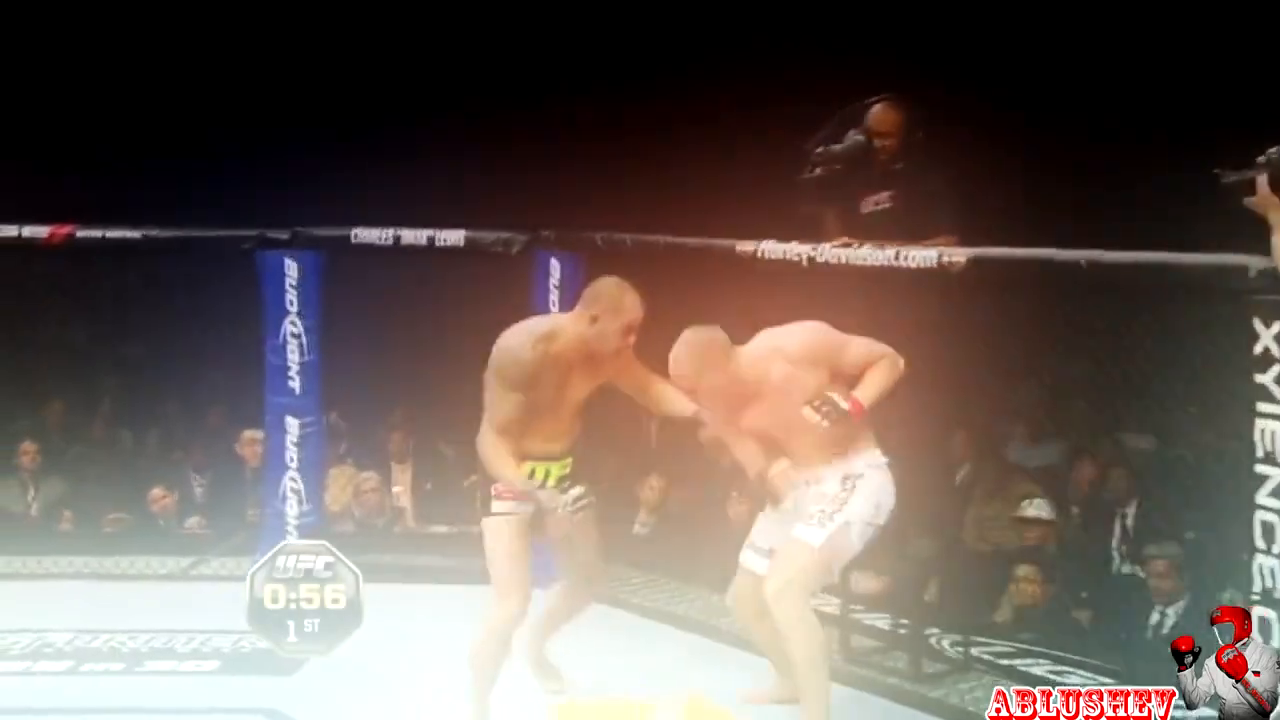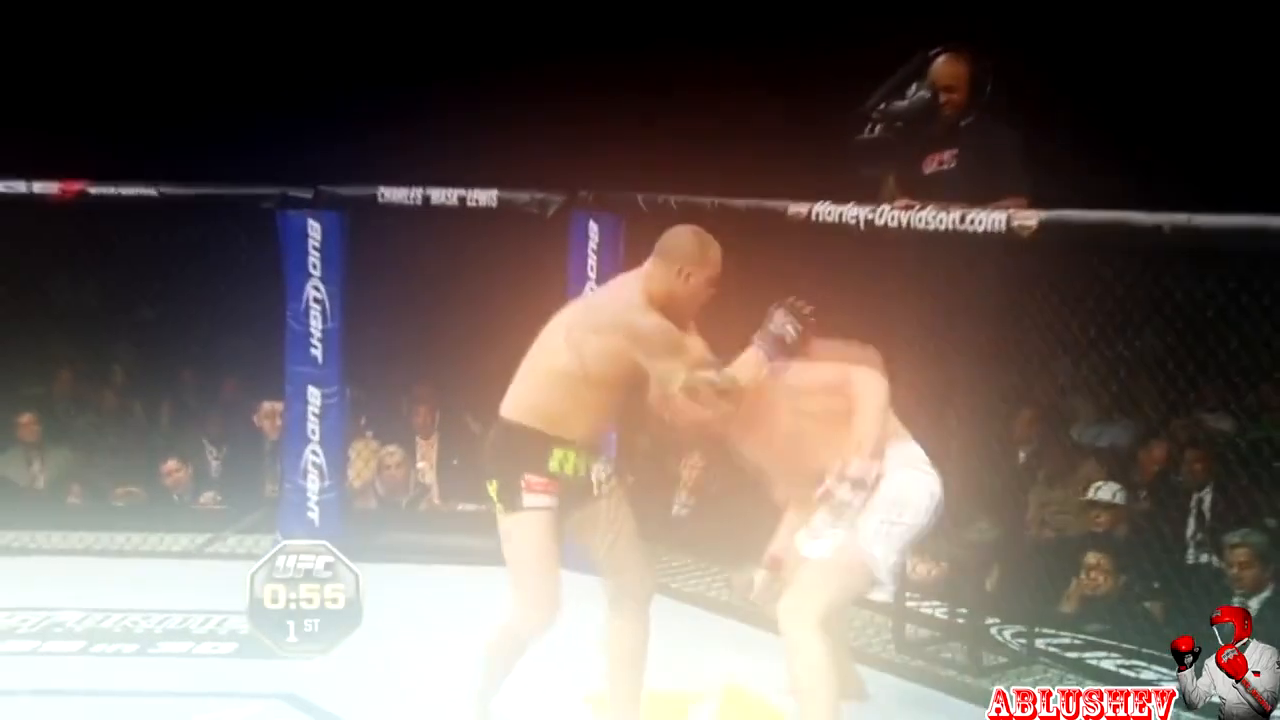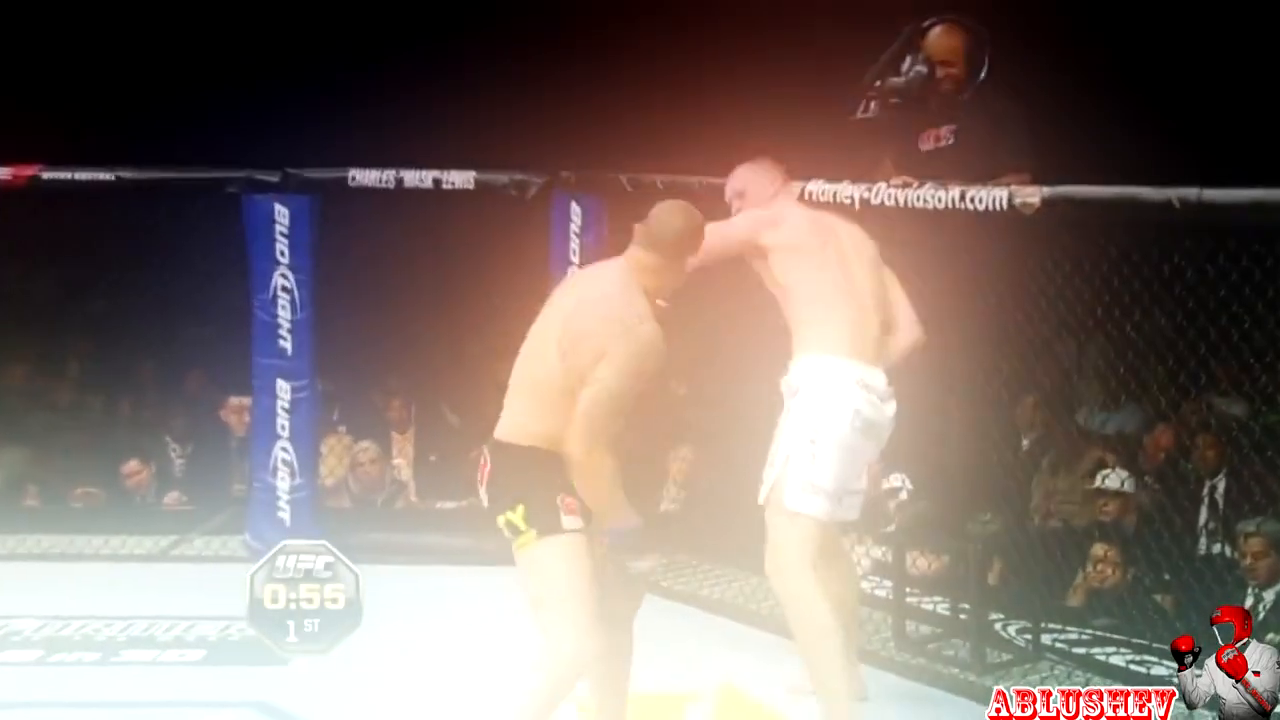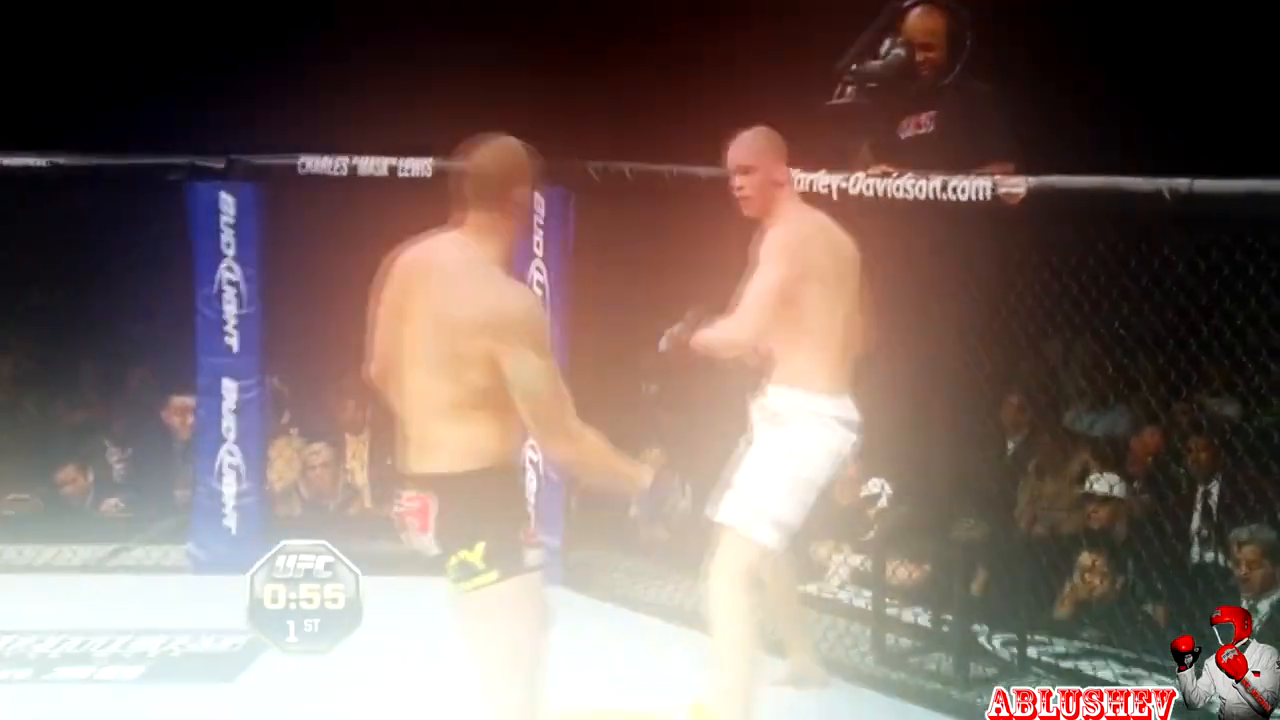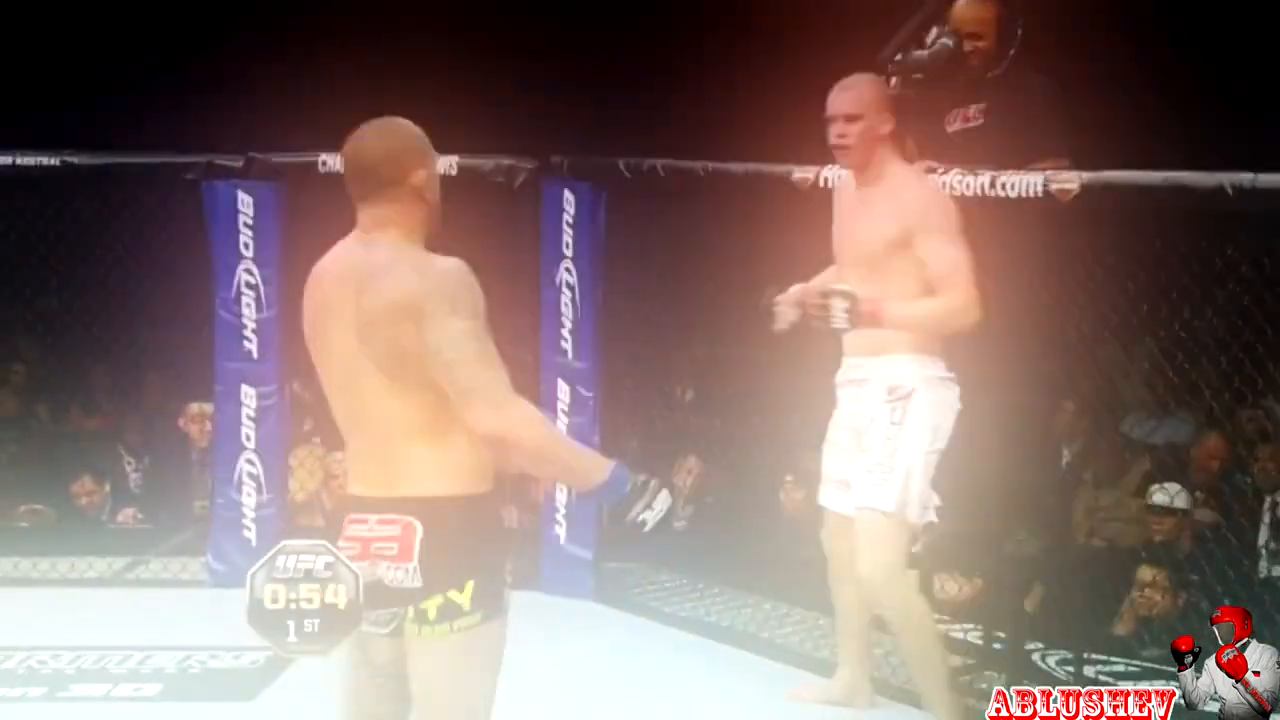
dt=0.3s
person 1, frame 1
left shoulder: (604, 351)
right shoulder: (523, 351)
left elbow: (653, 390)
right elbow: (491, 437)
left wrist: (704, 410)
right wrist: (529, 492)
left hip: (560, 466)
right hip: (509, 469)
left knee: (584, 581)
right knee: (511, 602)
left ankle: (537, 648)
person 1, frame 2
left shoulder: (653, 309)
right shoulder: (641, 323)
left elbow: (695, 382)
right elbow: (702, 406)
right wrist: (769, 347)
left hip: (581, 453)
right hip: (526, 448)
left knee: (632, 588)
right knee: (537, 606)
person 1, frame 3
left shoulder: (587, 279)
right shoulder: (638, 330)
right elbow: (587, 443)
right wrist: (620, 523)
left hip: (531, 461)
right hip: (532, 473)
left knee: (619, 599)
right knee: (577, 645)
person 1, frame 4
left shoulder: (406, 260)
right shoulder: (507, 304)
left elbow: (384, 372)
right elbow: (562, 439)
right wrist: (647, 482)
left hip: (424, 488)
right hip: (477, 495)
person 1, frame 5
left shoulder: (325, 279)
right shoulder: (436, 279)
right elbow: (494, 418)
right wrist: (611, 480)
left hip: (369, 530)
right hip: (450, 527)
person 2, frame 1
left shoulder: (802, 345)
right shoulder: (719, 405)
left elbow: (890, 360)
right elbow: (775, 486)
left wrist: (852, 409)
right wrist: (773, 477)
left hip: (858, 481)
right hip: (802, 485)
left knee: (782, 593)
right knee: (745, 603)
right ankle: (790, 682)
person 2, frame 2
right shoulder: (748, 434)
left elbow: (868, 376)
right elbow: (800, 504)
left wrist: (860, 461)
right wrist: (773, 561)
left hip: (897, 478)
right hip: (854, 494)
left knee: (798, 611)
right knee: (795, 594)
right ankle: (843, 683)
person 2, frame 3
left shoulder: (767, 223)
right shoulder: (854, 239)
left elbow: (702, 244)
right elbow: (908, 332)
left hip: (821, 390)
right hip: (872, 395)
left knee: (787, 562)
right knee: (821, 539)
person 2, frame 4
left shoulder: (787, 238)
right shoulder: (833, 236)
left elbow: (741, 335)
right elbow: (849, 339)
left wrist: (695, 337)
left hip: (797, 415)
right hip: (818, 416)
left knee: (729, 579)
right knee: (750, 534)
right ankle: (802, 655)
person 2, frame 5
left shoulder: (921, 199)
right shoulder: (845, 193)
left elbow: (965, 305)
left wrist: (879, 311)
right wrist: (807, 296)
left hip: (910, 390)
right hip: (857, 384)
left knee: (875, 564)
right knee: (840, 538)
